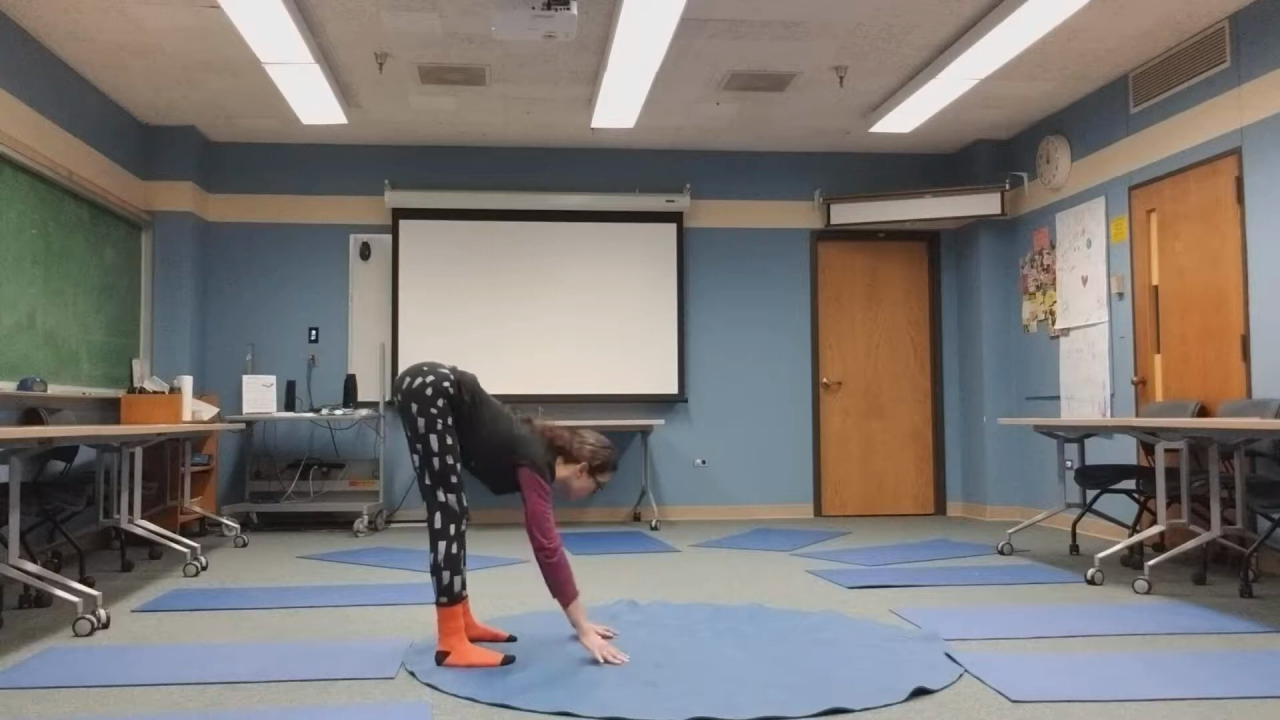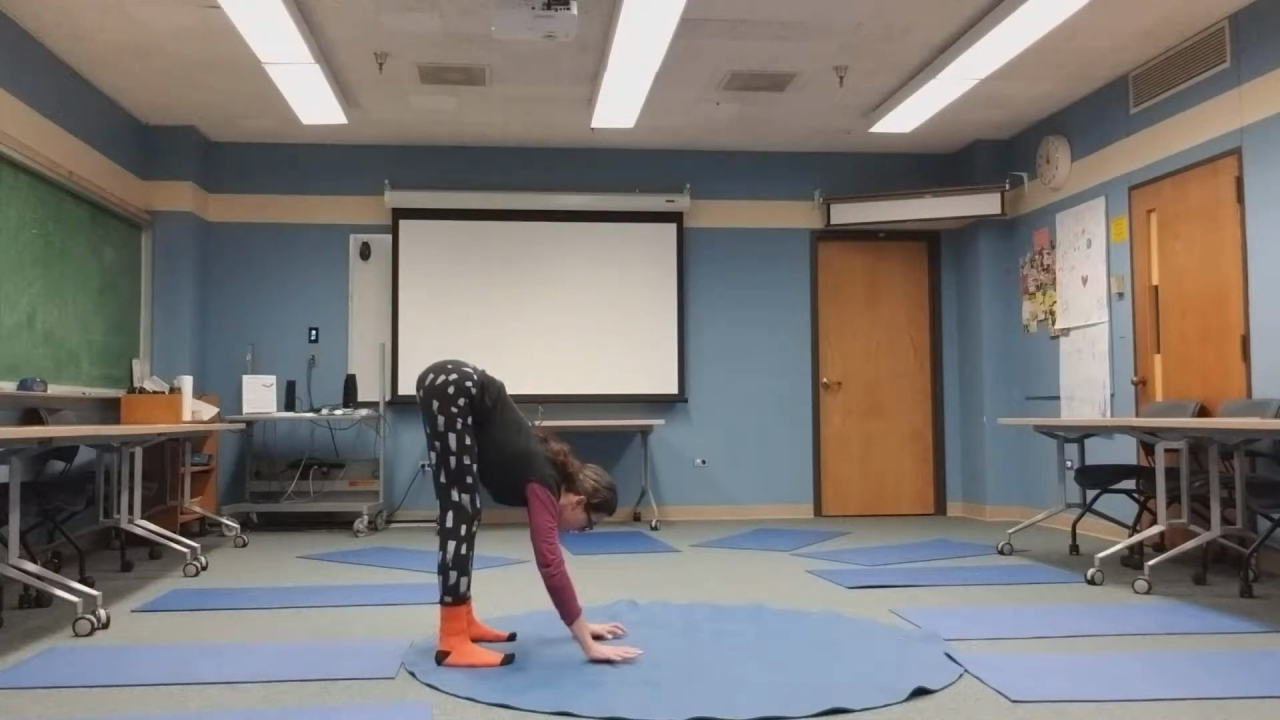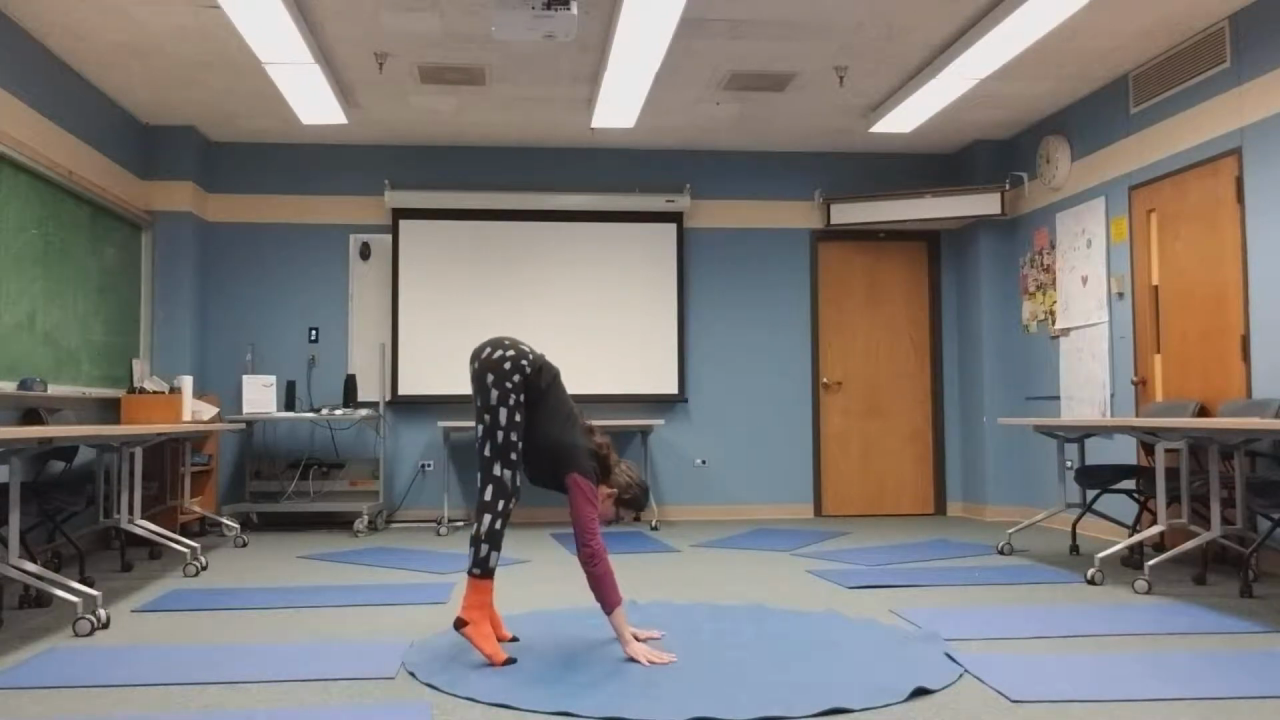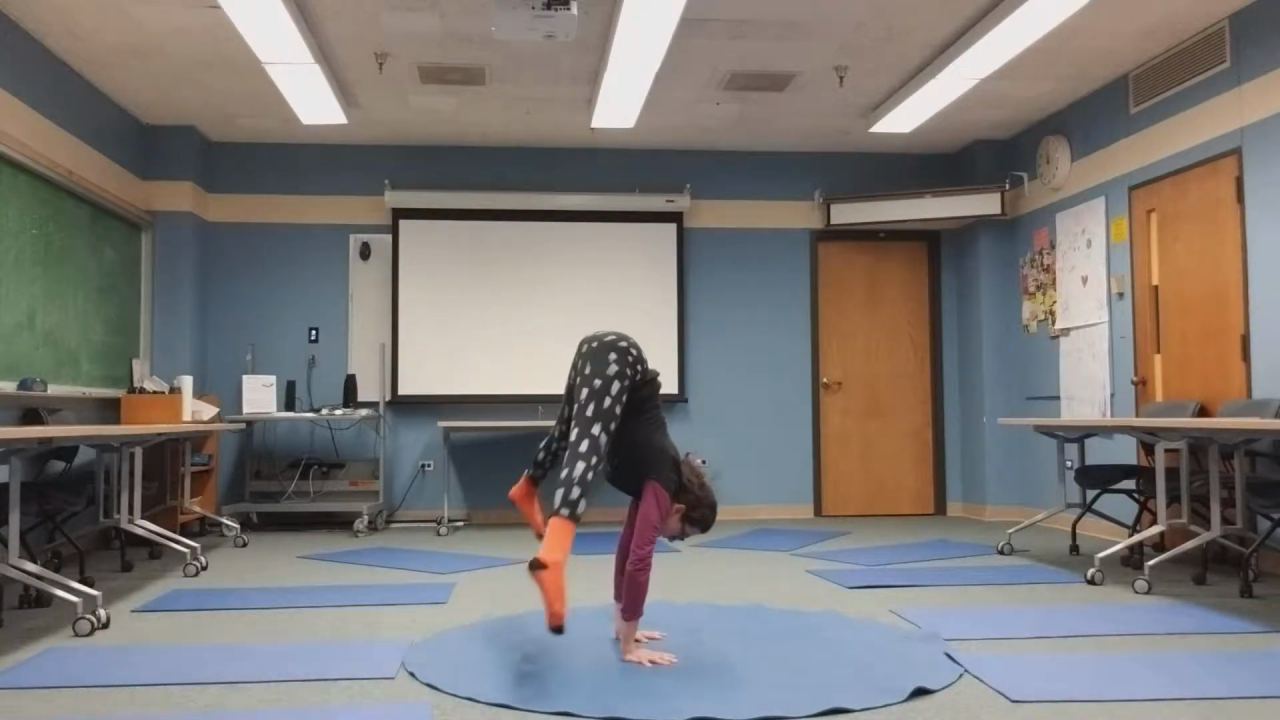
dt=0.7s
person 1, frame 1
left shoulder: (540, 456)
right shoulder: (536, 463)
left elbow: (546, 546)
right elbow: (548, 549)
left wrist: (579, 622)
right wrist: (584, 631)
left hip: (434, 391)
right hip: (428, 390)
left knee: (451, 513)
right knee: (448, 513)
left ankle: (462, 621)
right ankle: (452, 643)
person 1, frame 2
left shoulder: (552, 473)
right shoulder: (543, 482)
left elbow: (550, 561)
right elbow: (551, 563)
left wrist: (581, 625)
right wrist: (588, 645)
left hip: (457, 388)
right hip: (451, 388)
left knee: (464, 512)
right knee: (460, 513)
left ankle: (463, 620)
right ankle: (453, 642)
person 1, frame 3
left shoulder: (586, 465)
right shoulder: (583, 470)
left elbow: (590, 549)
right elbow: (592, 552)
left wrist: (623, 628)
right wrist: (627, 641)
left hip: (512, 367)
right hip: (502, 365)
left knee: (501, 490)
right knee: (500, 491)
left ankle: (482, 609)
right ankle: (475, 612)
person 1, frame 4
left shoulder: (653, 481)
right shoulder: (662, 484)
left elbow: (628, 546)
right elbow: (639, 559)
left wrist: (622, 623)
right wrist: (628, 645)
left hip: (606, 355)
left knee: (569, 437)
right knee: (587, 445)
left ankle: (526, 490)
right ankle: (551, 557)
